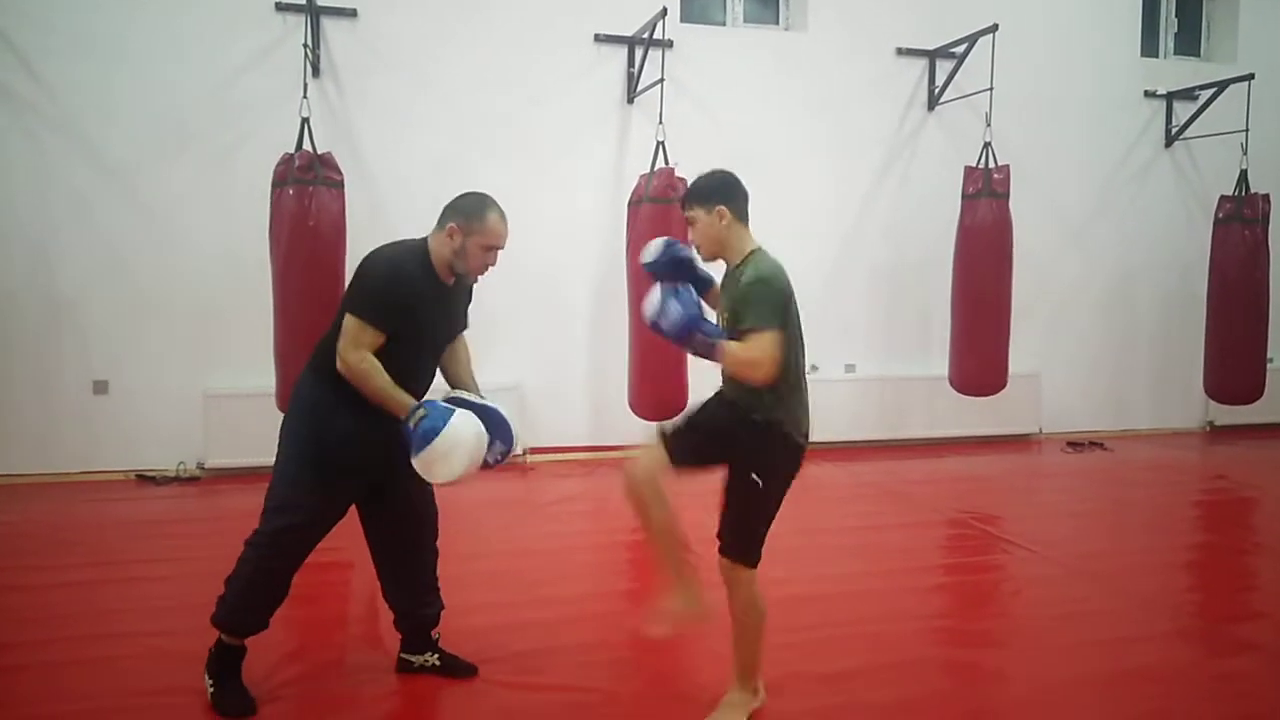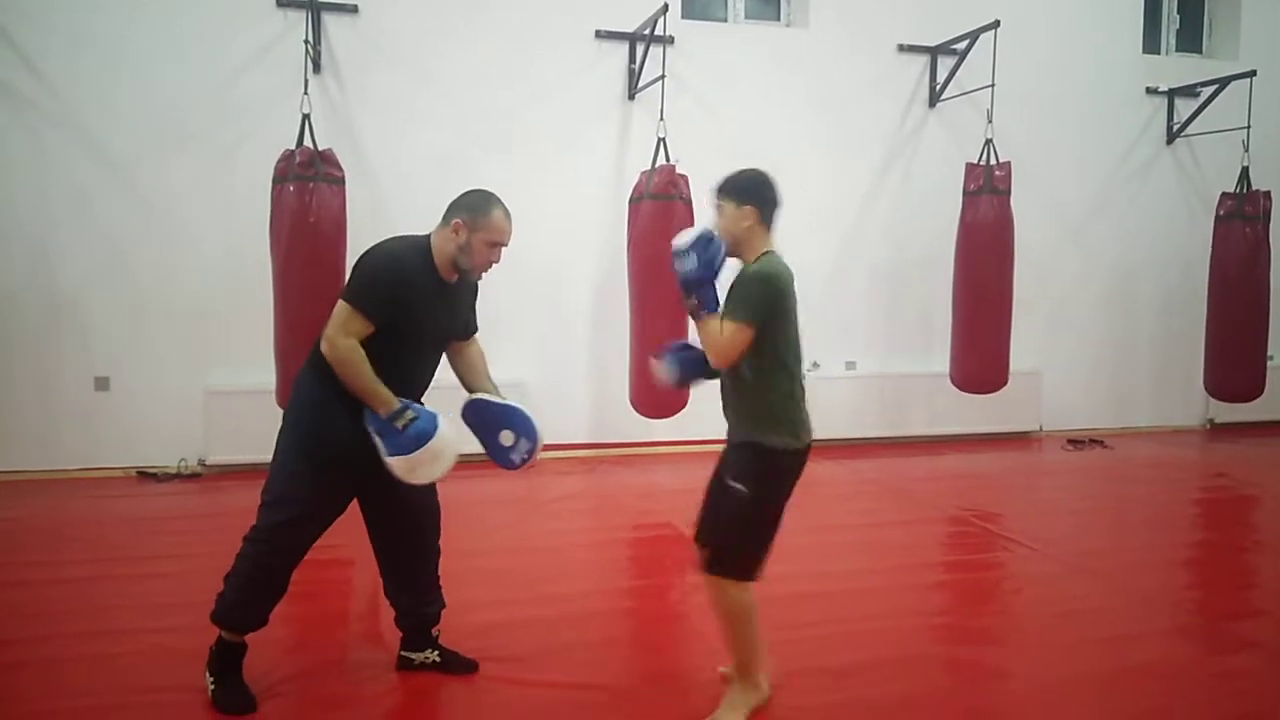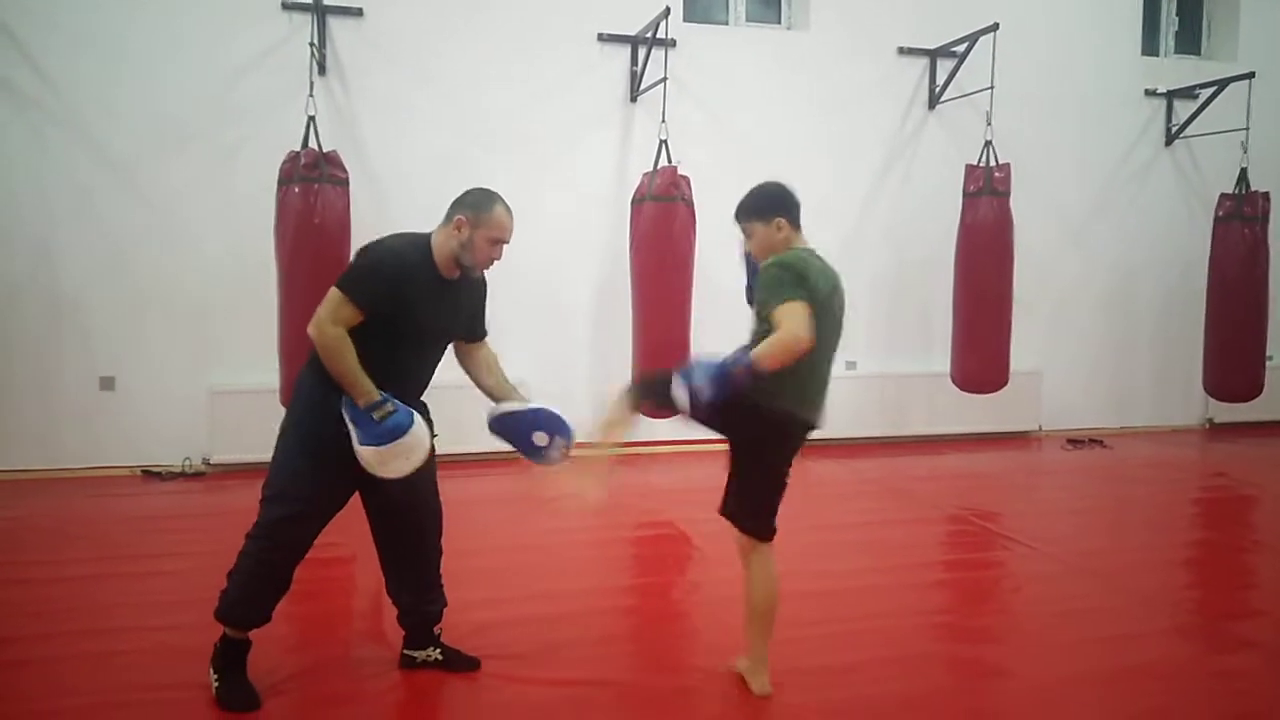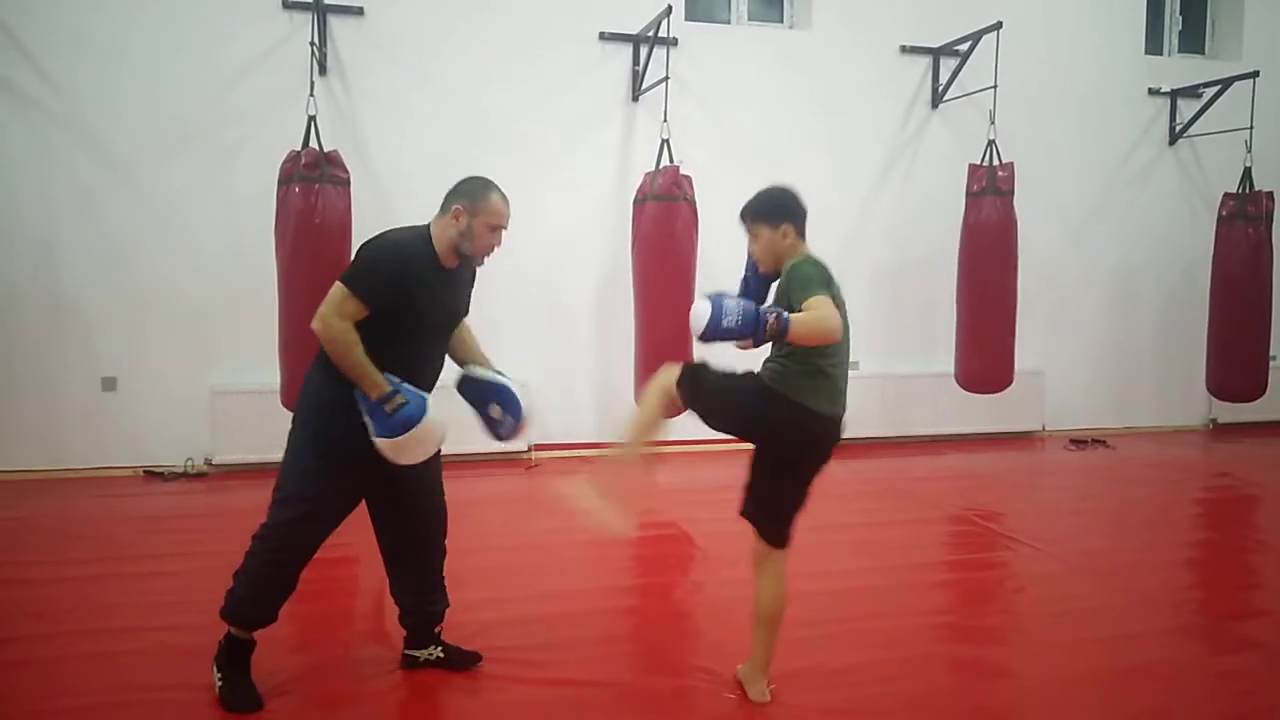
dt=0.2s
person 1, frame 1
left shoulder: (764, 279)
right shoulder: (736, 271)
left elbow: (759, 368)
right elbow: (723, 311)
left wrist: (692, 330)
right wrist: (685, 278)
left hip: (772, 432)
right hip: (734, 410)
left knee: (736, 562)
right knee: (640, 470)
right ankle: (686, 588)
person 1, frame 2
left shoulder: (757, 277)
right shoulder: (764, 271)
left elbow: (723, 353)
left wrist: (697, 292)
right wrist: (694, 360)
left hip: (765, 445)
right hip: (760, 439)
left knee: (724, 570)
right knee: (720, 555)
right ankle: (751, 670)
person 1, frame 3
left shoulder: (793, 268)
right shoulder: (822, 276)
left elbow: (793, 339)
left wrist: (730, 372)
left hip: (753, 406)
right hip: (790, 420)
left knee: (644, 384)
right knee: (755, 542)
right ankle: (758, 667)
person 1, frame 4
left shoulder: (804, 271)
right shoulder: (810, 277)
left elbow: (828, 329)
right elbow: (768, 329)
left wrist: (751, 319)
right wrist: (749, 305)
left hip: (780, 406)
right hip: (817, 428)
left knee: (667, 380)
right knee: (769, 547)
right ankle: (756, 675)
person 2, frame 1
left shoulder: (458, 282)
right shoulder: (391, 270)
left elbow: (450, 340)
right elbow: (351, 357)
left wrist: (472, 399)
right wrist: (412, 411)
left hip: (393, 423)
right hip: (330, 419)
left knee: (413, 530)
right knee: (285, 535)
left ankle: (419, 644)
right ankle: (225, 657)
person 2, frame 2
left shoulder: (463, 283)
right shoulder: (390, 264)
left elbow: (462, 344)
right elbow: (336, 342)
left wrist: (494, 403)
right wrist: (388, 407)
left hip: (396, 421)
right hip: (330, 413)
left knee: (416, 526)
right knee: (282, 532)
left ankle: (419, 642)
right ankle: (226, 654)
person 2, frame 3
left shoulder: (469, 283)
right shoulder: (389, 260)
left elbow: (473, 348)
right elbow: (324, 328)
left wrist: (514, 403)
right wrist: (367, 399)
left hip: (398, 417)
right hip: (331, 409)
left knee: (418, 525)
right knee: (284, 529)
left ankle: (421, 640)
right ankle: (230, 651)
person 2, frame 4
left shoulder: (463, 269)
right shoulder: (391, 255)
right elbow: (328, 324)
left wrist: (484, 374)
right wrist: (377, 389)
left hip: (407, 414)
right hip: (340, 407)
left knee: (420, 524)
right knee: (294, 526)
left ankle: (423, 638)
right ankle: (234, 650)
